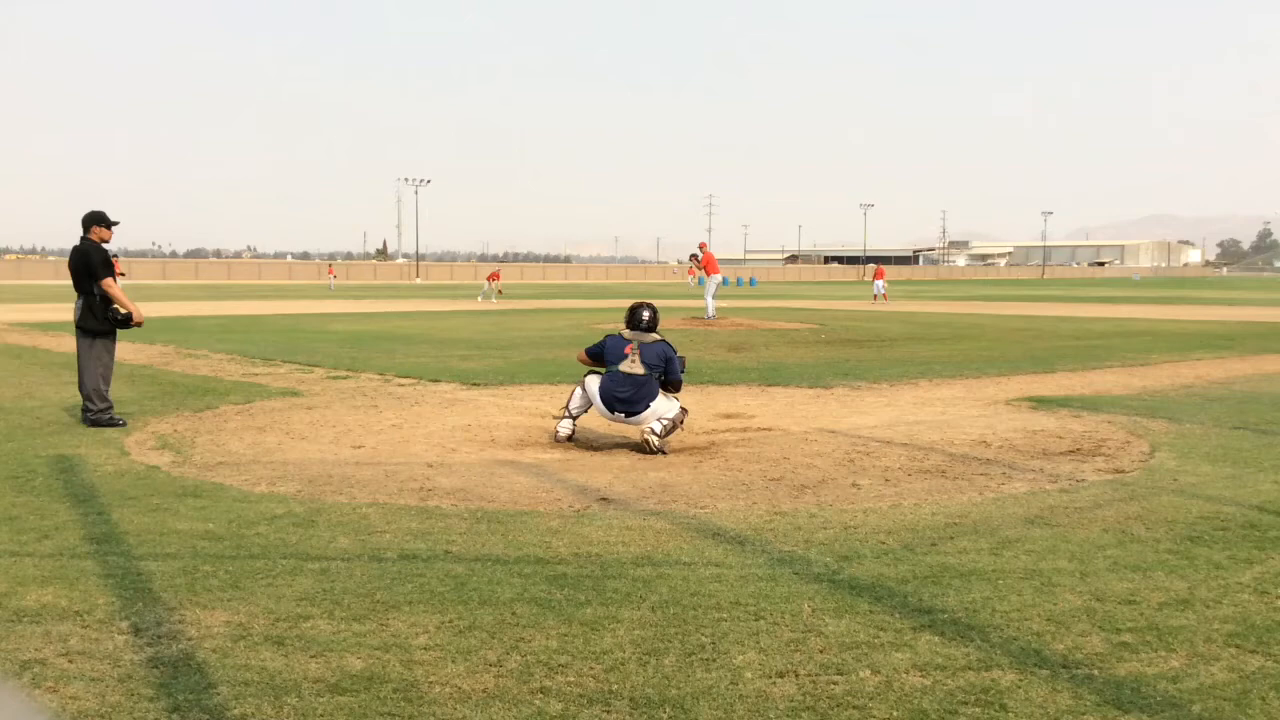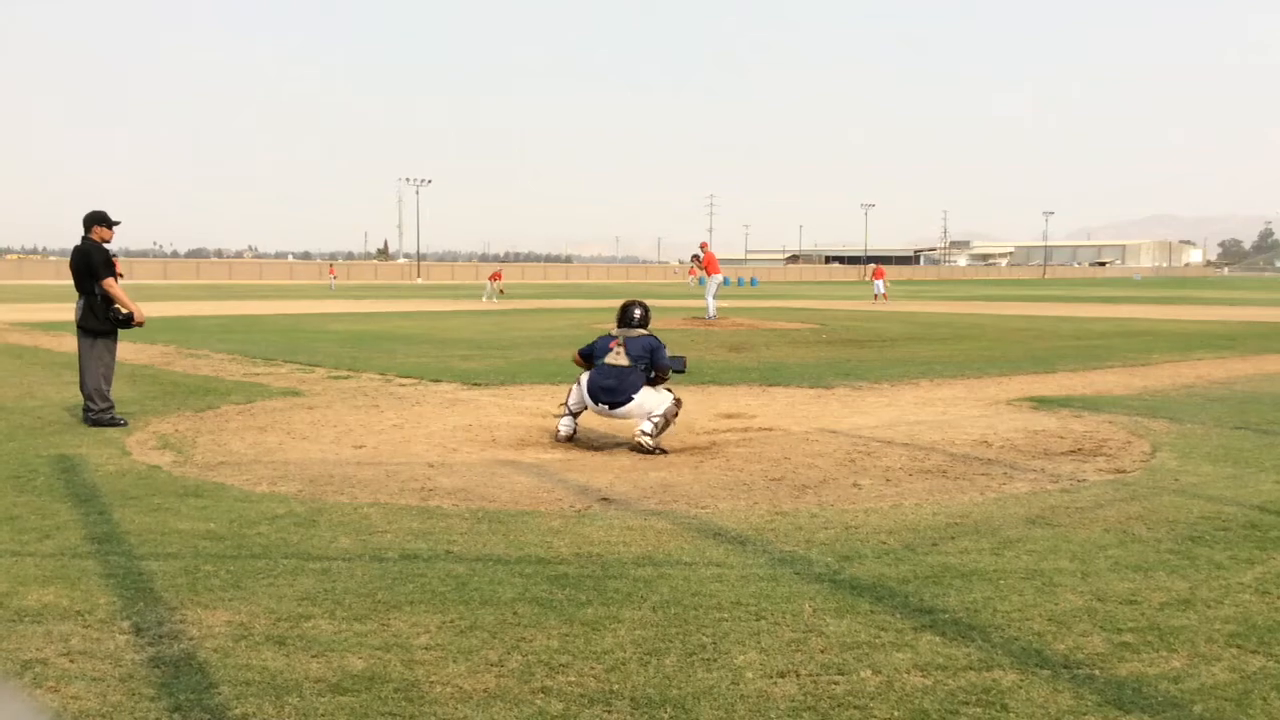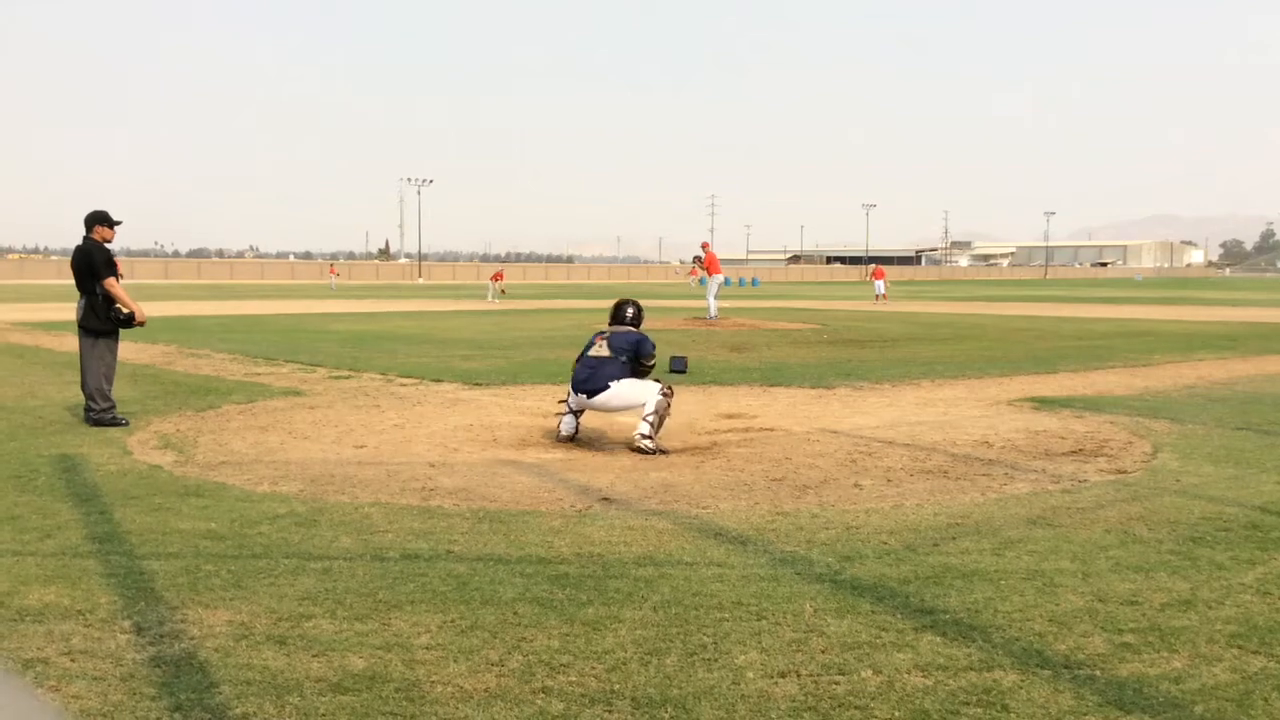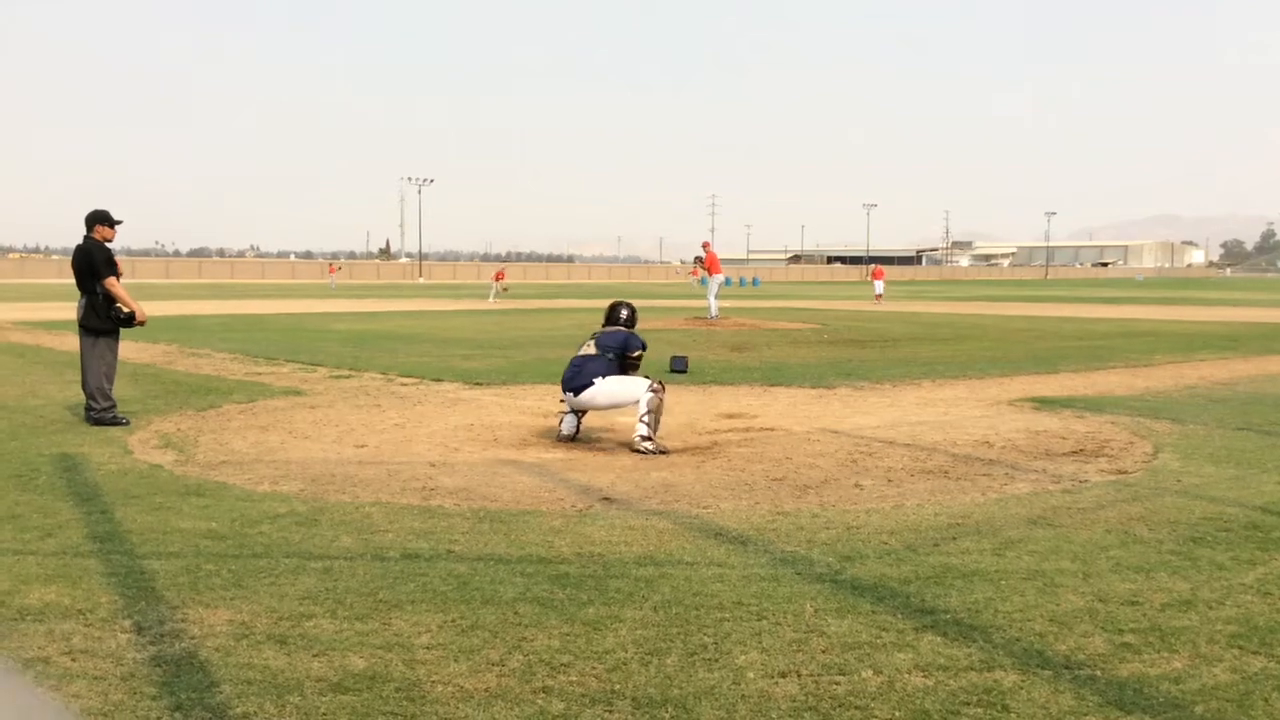
dt=0.2s
person 1, frame 1
left shoulder: (77, 251)
right shoulder: (96, 252)
right elbow: (108, 286)
right wrist: (133, 309)
left hip: (84, 310)
right hip: (97, 313)
left knee: (89, 364)
right knee: (99, 365)
left ankle: (91, 410)
right ankle: (99, 413)
person 1, frame 2
left shoulder: (79, 251)
right shoulder: (96, 252)
right elbow: (109, 286)
right wrist: (134, 309)
left hip: (86, 311)
right hip: (98, 313)
left knee: (90, 364)
right knee: (100, 365)
left ankle: (92, 409)
right ankle: (100, 412)
person 1, frame 3
left shoulder: (80, 251)
right shoulder: (98, 252)
right elbow: (110, 285)
right wrist: (135, 308)
left hip: (87, 310)
right hip: (100, 313)
left knee: (92, 363)
right knee: (102, 364)
left ankle: (93, 409)
right ankle: (102, 413)
person 1, frame 4
left shoulder: (80, 250)
right shoulder: (99, 251)
right elbow: (111, 285)
right wrist: (136, 308)
left hip: (88, 310)
right hip: (100, 312)
left knee: (92, 363)
right knee: (102, 364)
left ankle: (94, 408)
right ankle: (102, 411)
person 2, frame 1
left shoulder: (612, 340)
right shoulder: (663, 347)
left elbow: (582, 357)
right elbow: (675, 386)
left hip: (606, 407)
right hip: (640, 413)
left knee: (590, 380)
right knee: (678, 410)
left ankle: (564, 430)
right ankle: (654, 432)
person 2, frame 2
left shoulder: (604, 339)
right shoulder: (651, 342)
left elbow: (577, 359)
right elbow: (664, 374)
right wrist: (648, 382)
left hip: (594, 401)
right hip: (626, 404)
left knee: (584, 379)
right knee: (672, 402)
left ankle: (565, 430)
right ankle: (646, 434)
person 2, frame 3
left shoulder: (598, 337)
right shoulder: (639, 337)
left elbow: (577, 364)
right elbow: (648, 364)
right wrist: (634, 381)
left hip: (579, 393)
right hip: (606, 392)
right knee: (662, 392)
left ankle: (566, 430)
right ankle: (644, 438)
person 2, frame 4
left shoulder: (594, 338)
right shoulder: (629, 336)
right elbow: (634, 356)
right wrist: (630, 380)
left hip: (569, 392)
right hip: (593, 388)
right knee: (654, 389)
left ankle: (567, 430)
right ankle: (643, 440)
